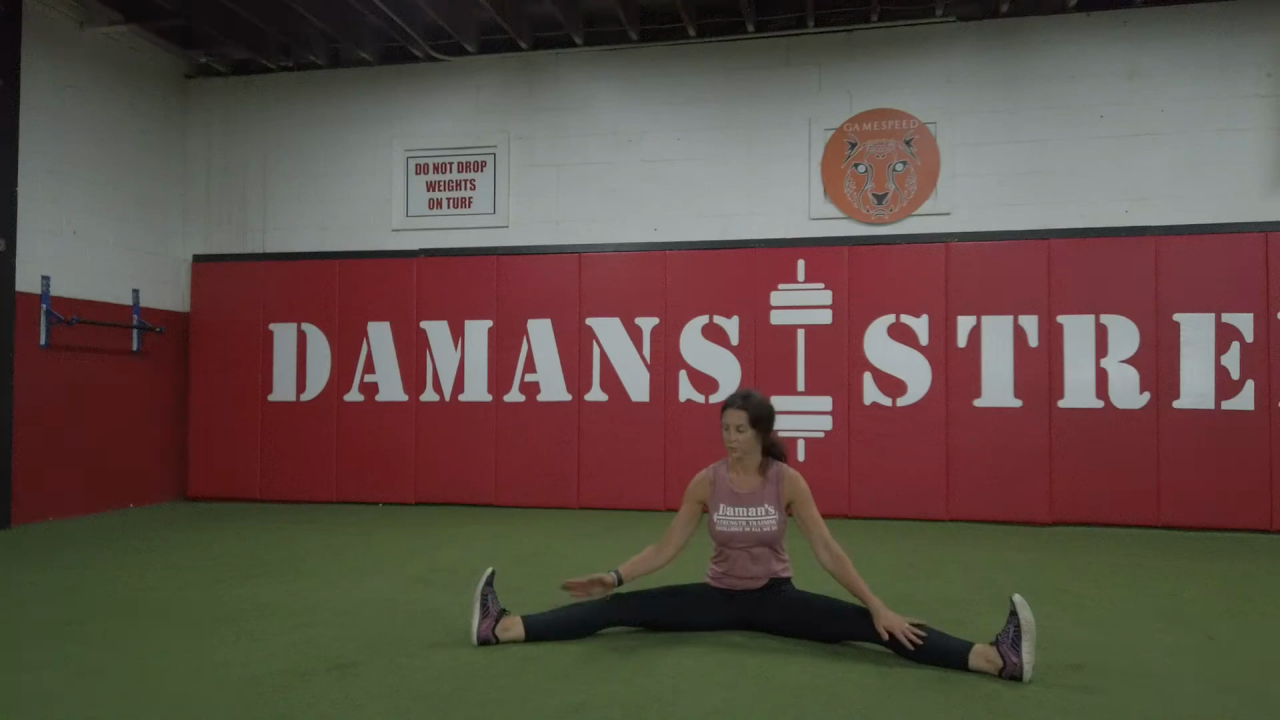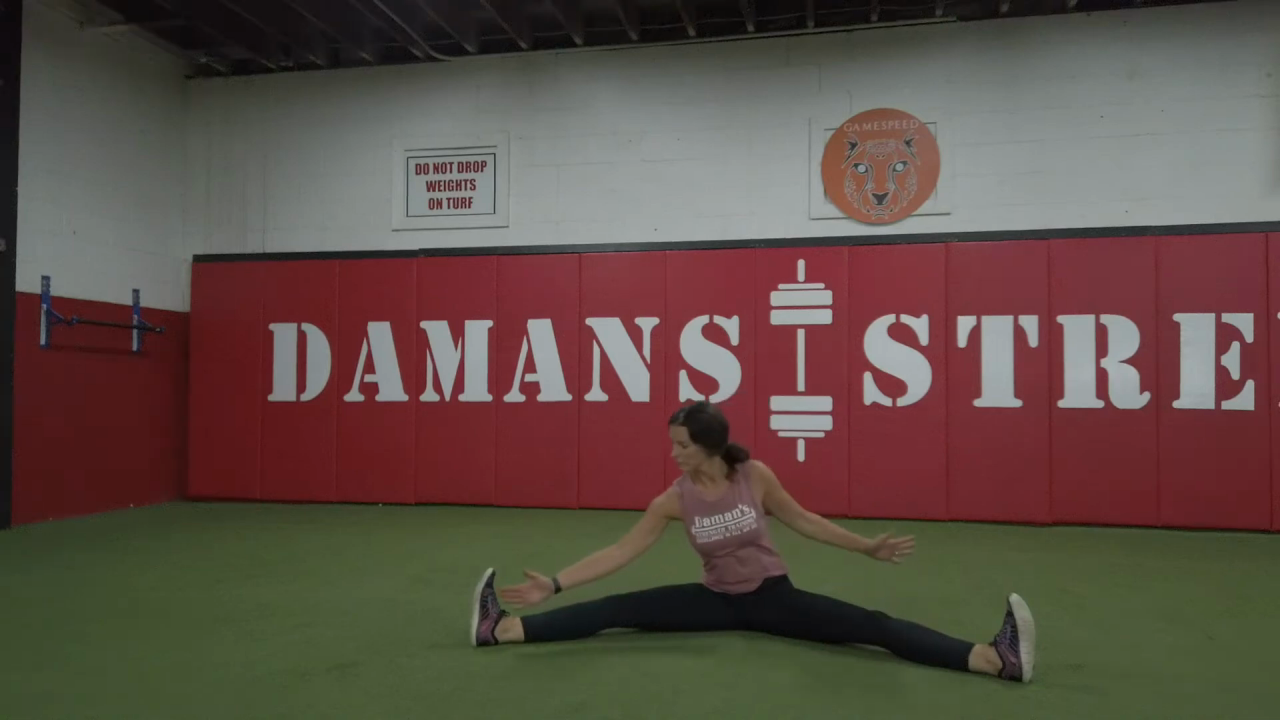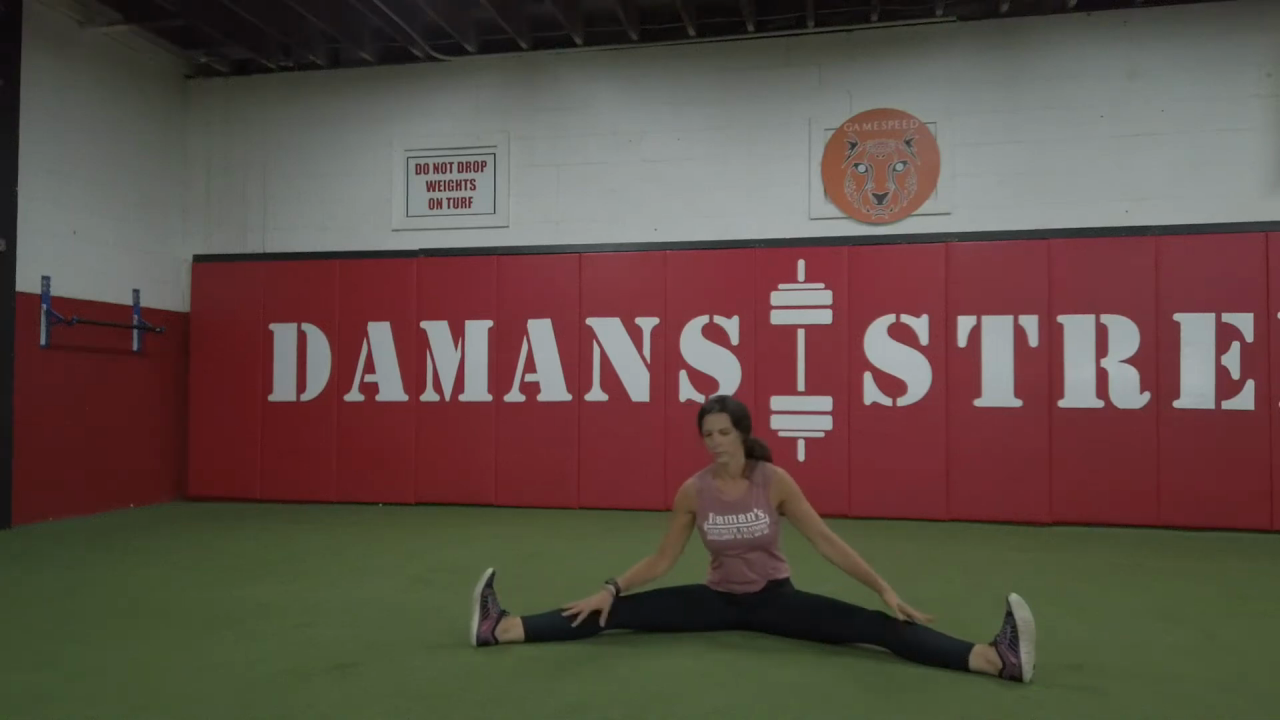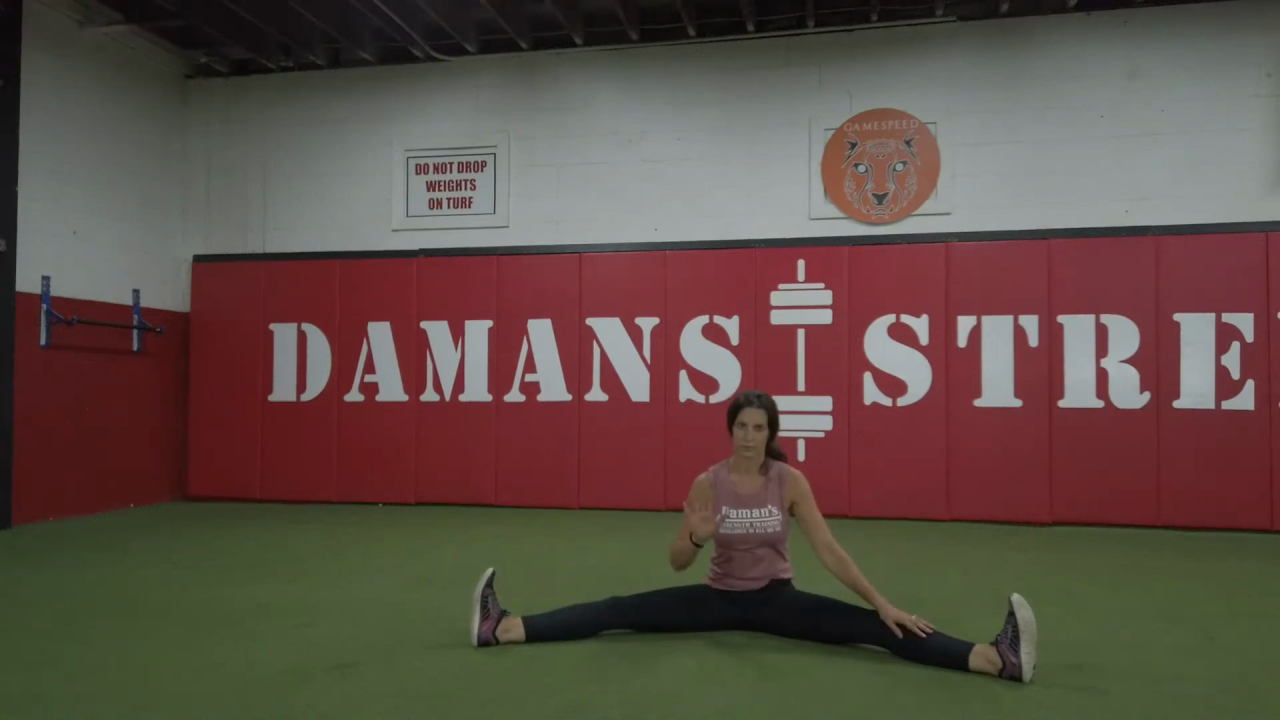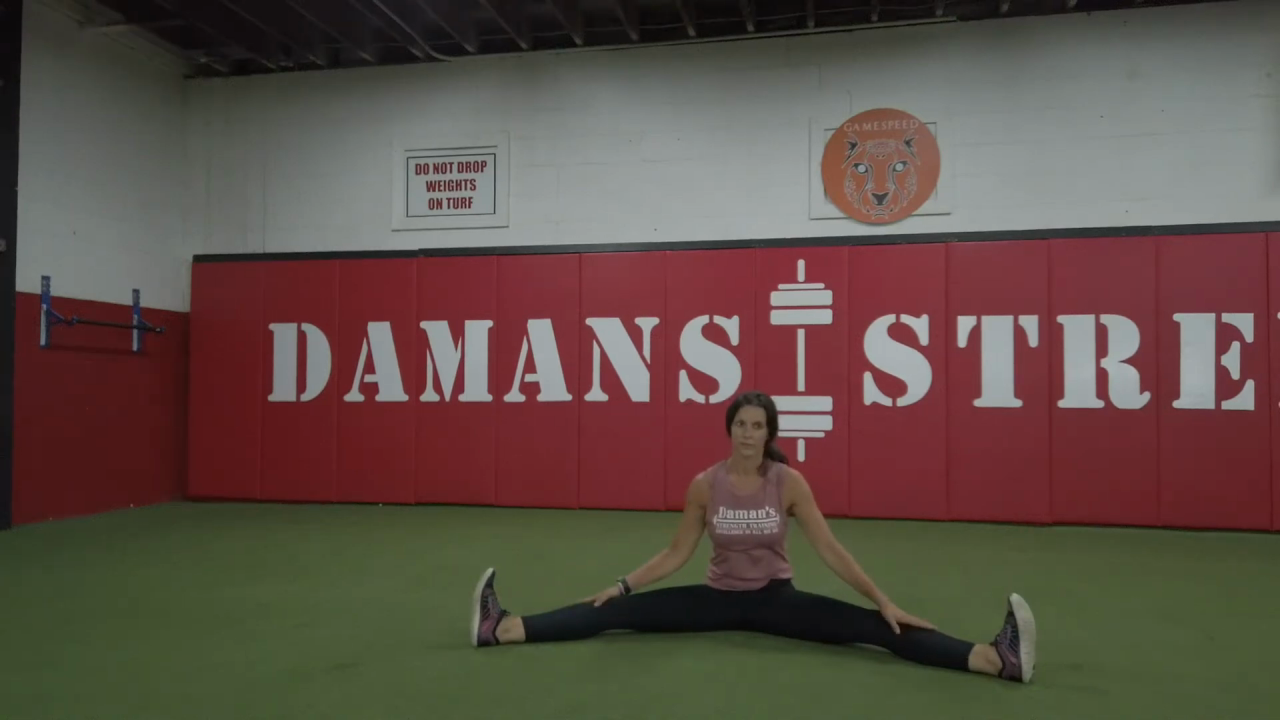
dt=1s
person 1, frame 1
left shoulder: (788, 481)
right shoulder: (705, 482)
left elbow: (827, 550)
right elbow: (666, 547)
left wrist: (878, 606)
right wrist: (613, 578)
left hip: (774, 597)
right hip: (719, 597)
left knee: (863, 626)
right knee: (621, 608)
left ankle: (996, 659)
right ankle: (501, 627)
person 1, frame 2
left shoulder: (756, 475)
right shoulder: (674, 499)
left elbow: (801, 519)
right elbow: (619, 552)
left wrist: (866, 547)
right wrist: (552, 584)
left hip: (771, 596)
right hip: (717, 599)
left knee: (869, 626)
right knee: (616, 610)
left ankle: (996, 659)
right ankle: (501, 629)
person 1, frame 3
left shoulder: (775, 480)
right shoulder: (693, 490)
left elbow: (827, 541)
right elbow: (662, 559)
left wrist: (884, 589)
right wrist: (611, 588)
left hip: (774, 598)
right hip: (719, 600)
left knee: (874, 626)
right knee: (619, 614)
left ankle: (997, 658)
right ankle: (501, 627)
person 1, frame 4
left shoulder: (790, 481)
right shoulder: (707, 483)
left elbow: (829, 550)
right elbow: (678, 562)
left wrist: (883, 603)
right wrist: (697, 537)
left hip: (775, 598)
right hip: (719, 596)
left knee: (869, 627)
right knee: (621, 611)
left ankle: (998, 658)
right ankle: (501, 626)
person 1, frame 5
left shoulder: (789, 483)
right shoulder: (705, 484)
left elbow: (831, 550)
right elbow: (676, 553)
left wrist: (885, 602)
right wrist: (620, 585)
left hip: (775, 598)
right hip: (719, 597)
left knee: (870, 627)
right knee: (619, 613)
left ankle: (997, 659)
right ankle: (501, 627)
